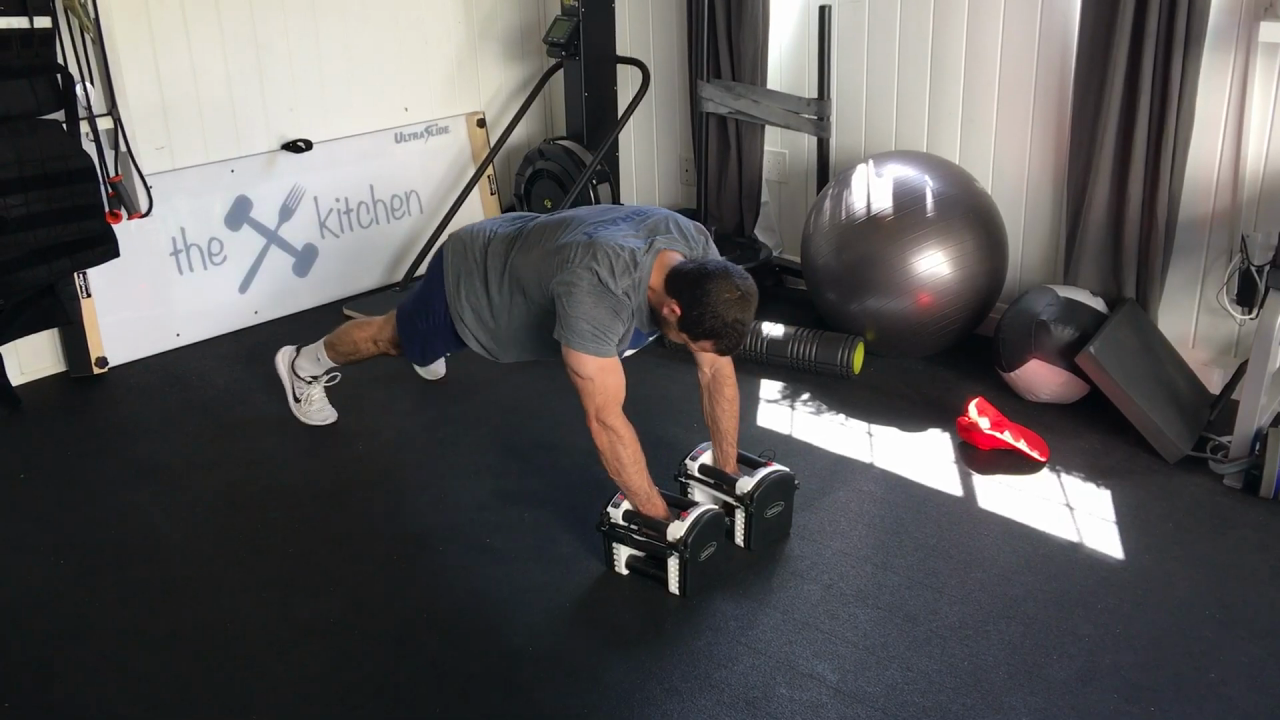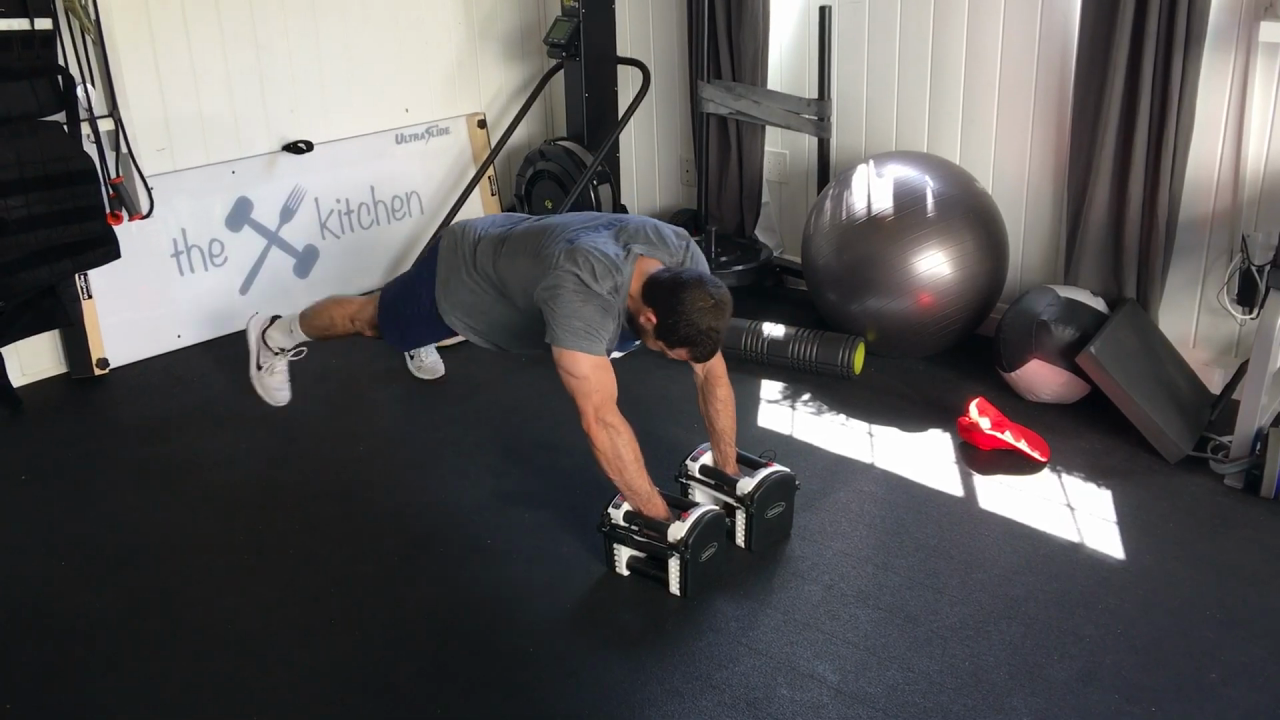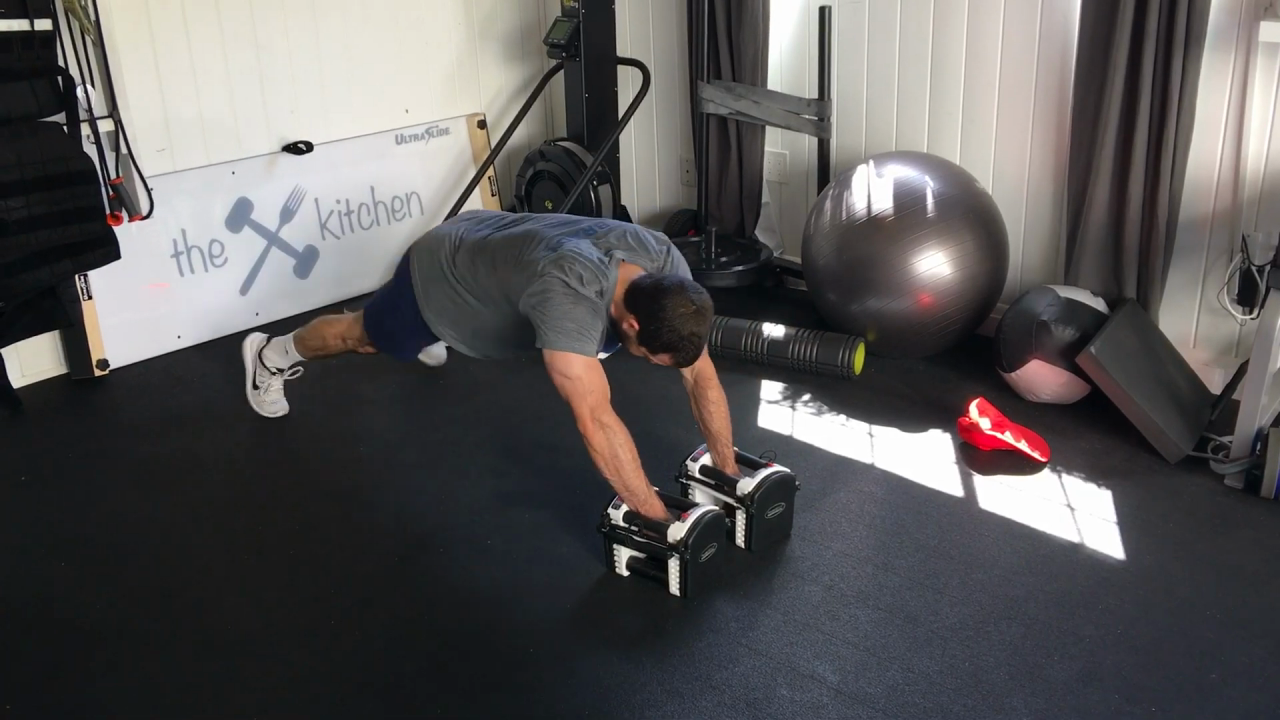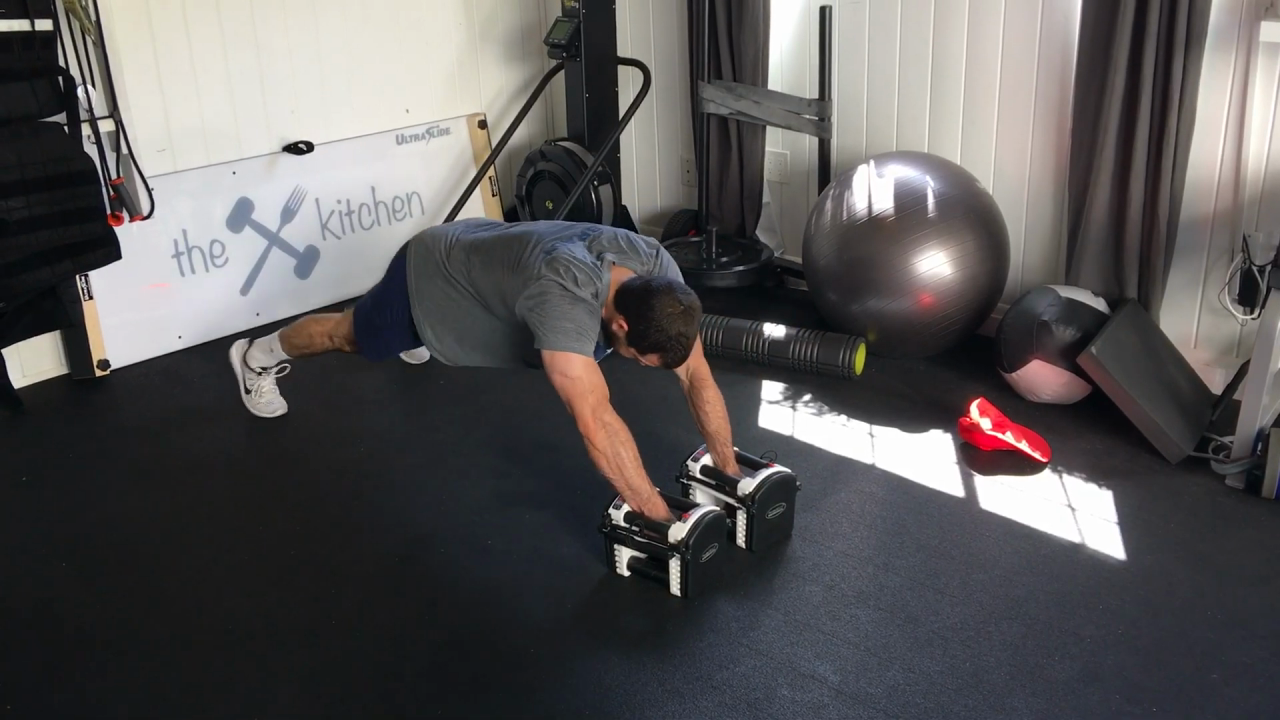
dt=0.2s
person 1, frame 1
left shoulder: (698, 250)
right shoulder: (597, 290)
left elbow: (716, 371)
right elbow: (605, 420)
left wrist: (729, 476)
right wrist: (661, 521)
left hip: (518, 251)
right hip: (472, 275)
right knee: (394, 337)
left ankle: (427, 348)
right ankle: (305, 365)
person 1, frame 2
left shoulder: (682, 256)
right shoulder: (583, 294)
left elbow: (712, 372)
right elbow: (601, 420)
left wrist: (730, 474)
right wrist: (661, 520)
left hip: (508, 249)
right hip: (460, 267)
right knee: (372, 318)
left ankle: (418, 341)
right ankle: (276, 337)
person 1, frame 3
left shoulder: (664, 261)
right shoulder: (570, 297)
left elbow: (701, 375)
right elbow: (595, 421)
left wrist: (730, 476)
right wrist: (660, 521)
left hip: (488, 241)
right hip: (440, 269)
right knee: (364, 332)
left ankle: (418, 338)
right ankle: (272, 355)
person 1, frame 4
left shoulder: (656, 265)
right shoulder: (566, 300)
left elbow: (697, 376)
right elbow: (596, 422)
left wrist: (731, 475)
right wrist: (661, 519)
left hip: (479, 251)
right hip: (433, 269)
right knee: (352, 334)
left ankle: (410, 335)
right ankle: (259, 357)
